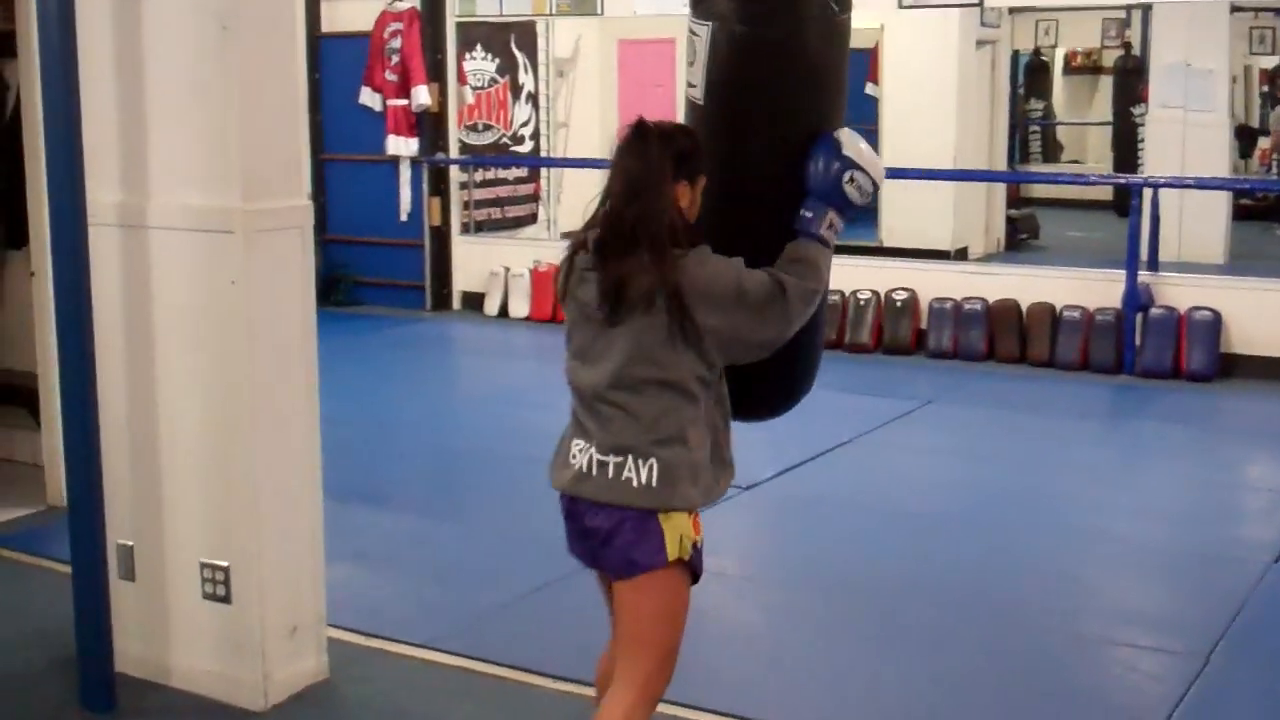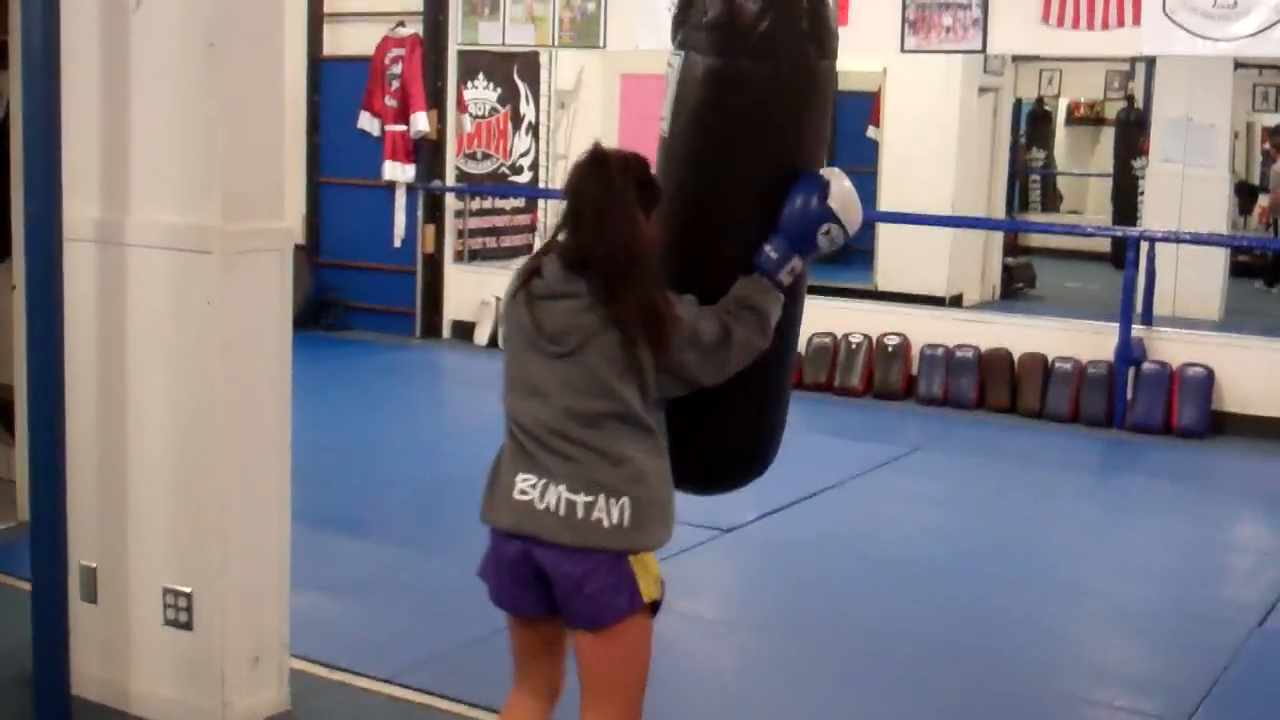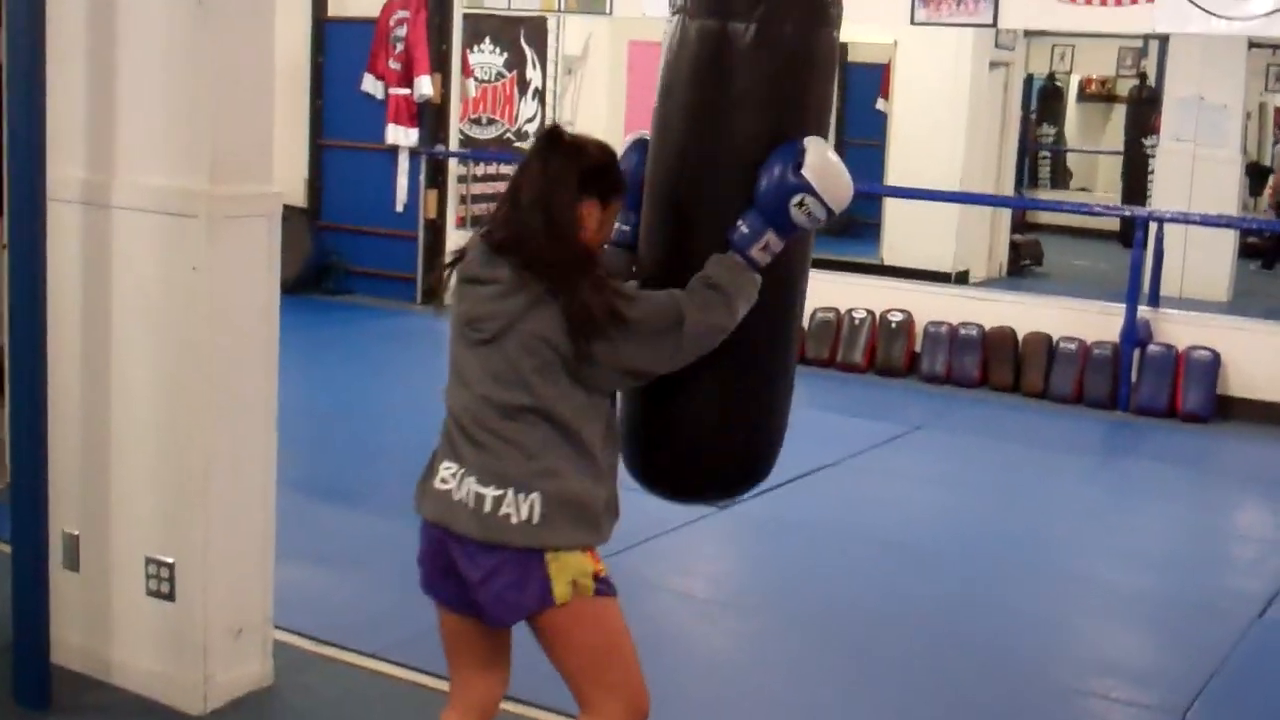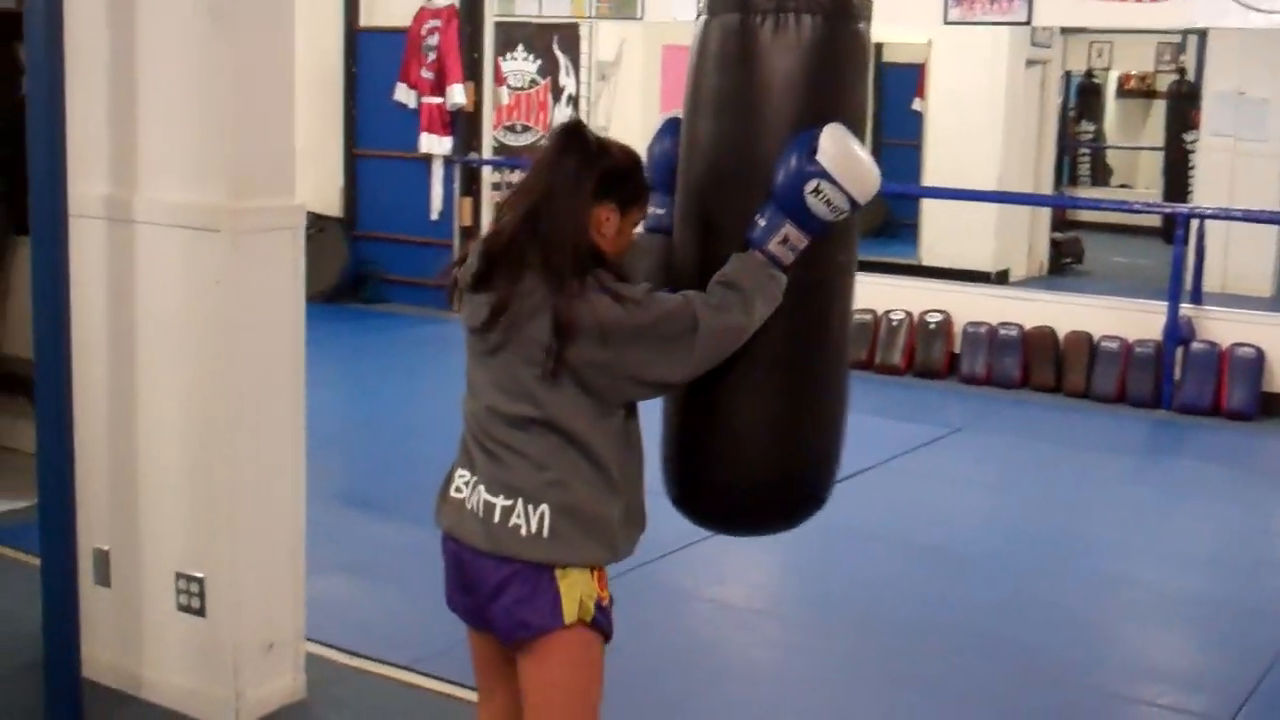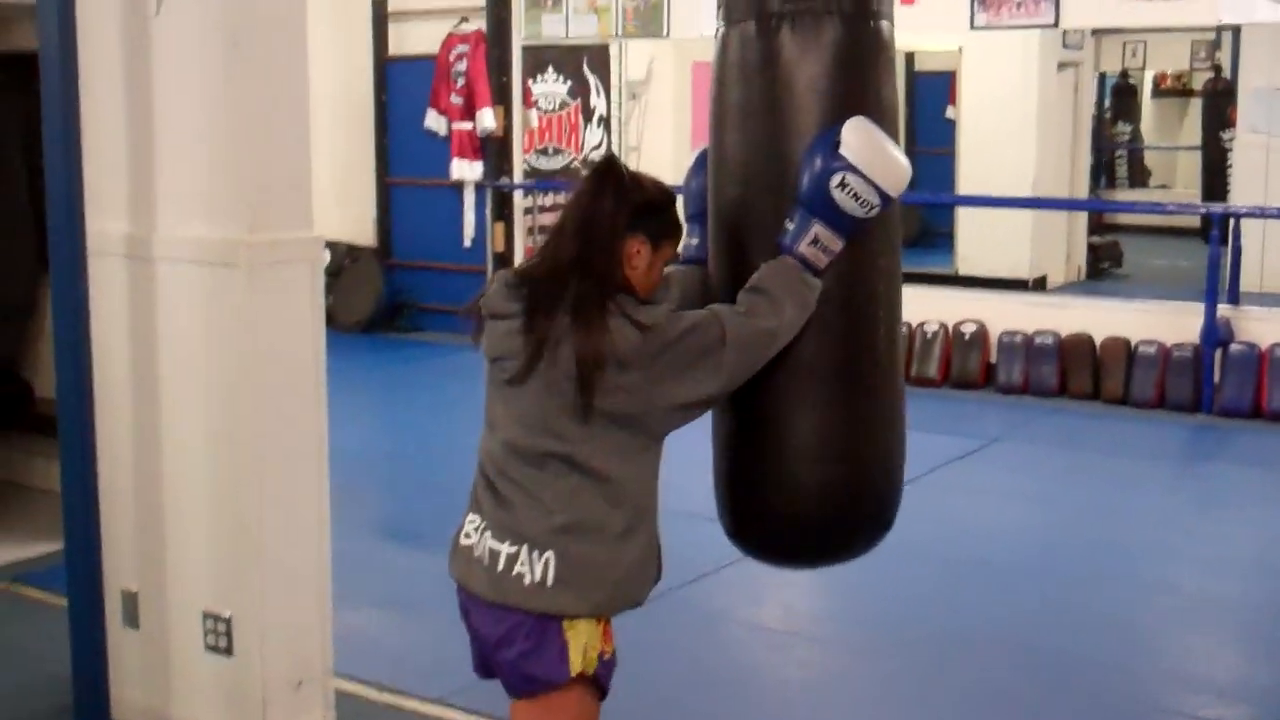
dt=0.2s
person 1, frame 1
left shoulder: (586, 259)
right shoulder: (693, 275)
right elbow: (781, 302)
right wrist: (822, 217)
left hip: (584, 481)
right hip: (652, 492)
left knee: (631, 646)
person 1, frame 2
left shoulder: (529, 289)
right shoulder: (645, 310)
right elbow: (724, 346)
right wrist: (783, 258)
left hip: (520, 519)
right hip: (603, 532)
person 1, frame 3
left shoulder: (478, 271)
right shoulder: (578, 300)
right elbow: (685, 325)
left wrist: (630, 230)
right wrist: (759, 236)
left hip: (452, 516)
right hip: (533, 533)
person 1, frame 4
left shoulder: (496, 276)
right shoulder: (591, 309)
right elbow: (707, 327)
left wrist: (664, 213)
right wrist: (784, 230)
left hip: (473, 529)
right hip: (546, 548)
person 1, frame 5
left shoulder: (525, 312)
right shoulder: (620, 342)
right elbow: (743, 333)
left wrist: (702, 251)
right wrist: (815, 237)
left hip: (488, 569)
right hip: (554, 590)
